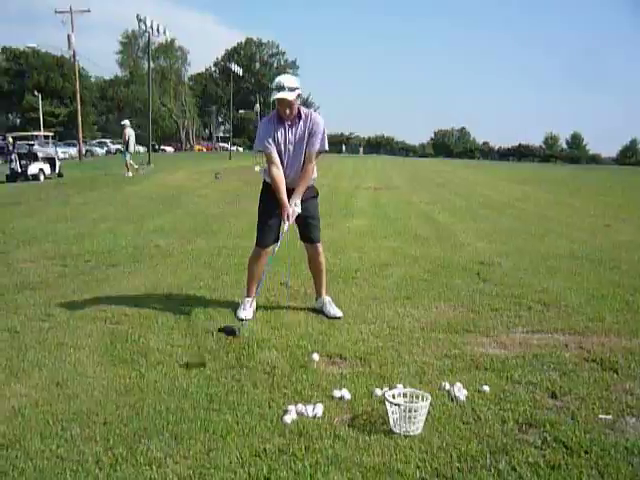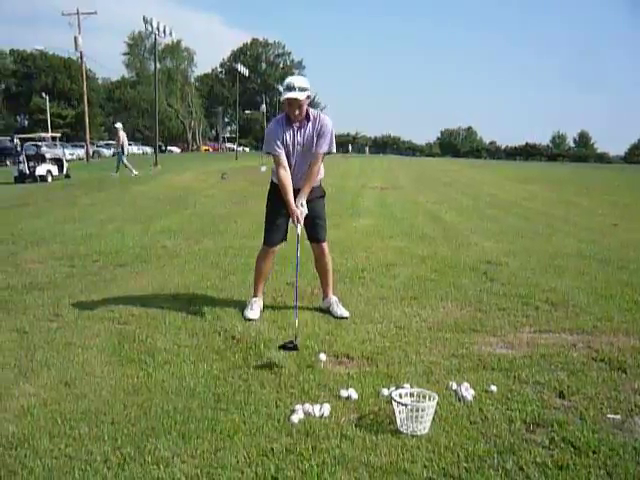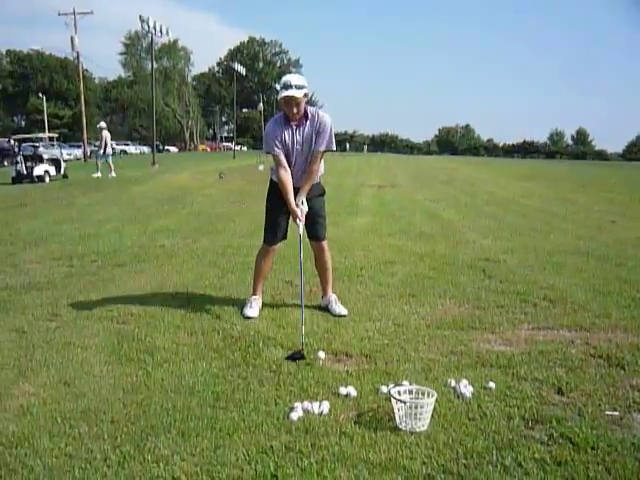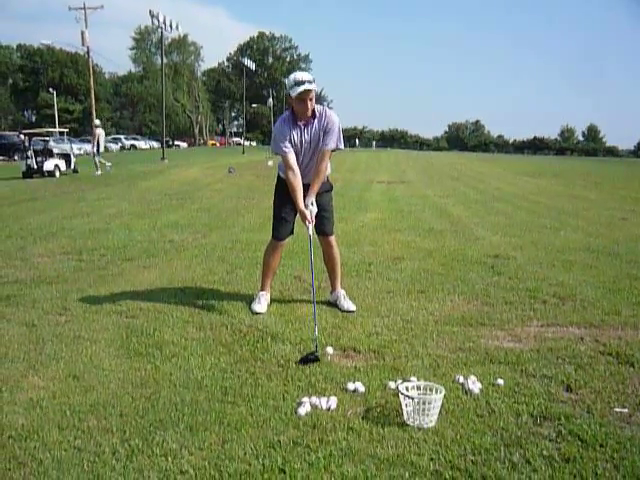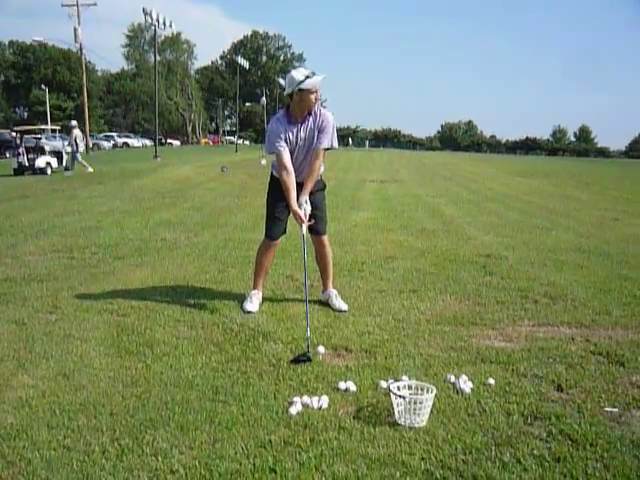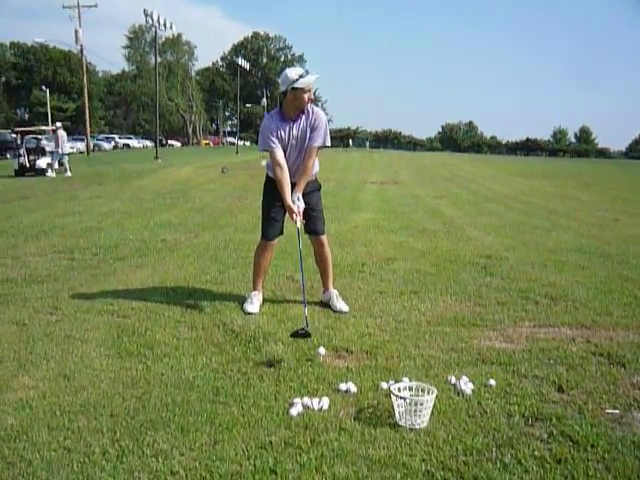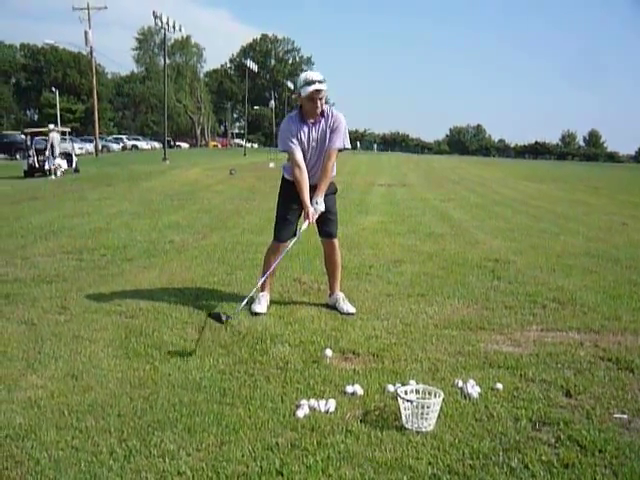
dt=0.4s
person 1, frame 1
left shoulder: (314, 121)
right shoulder: (267, 125)
left elbow: (310, 163)
right elbow: (274, 165)
left wrist: (296, 199)
right wrist: (284, 204)
left hip: (304, 189)
right hip: (274, 190)
left knee: (315, 246)
right knee: (262, 246)
left ankle: (322, 298)
right ankle: (249, 299)
person 1, frame 2
left shoulder: (322, 123)
right shoulder: (275, 127)
left elbow: (316, 164)
right elbow: (282, 168)
left wrist: (302, 199)
right wrist: (291, 206)
left hip: (312, 190)
right hip: (281, 190)
left knee: (321, 245)
right knee: (270, 245)
left ankle: (329, 298)
right ankle: (256, 298)
person 1, frame 3
left shoulder: (321, 121)
right shoulder: (274, 127)
left elbow: (315, 163)
right elbow: (282, 168)
left wrist: (302, 197)
right wrist: (291, 205)
left hip: (311, 188)
right hip: (280, 188)
left knee: (320, 243)
right knee: (270, 243)
left ankle: (328, 296)
right ankle: (255, 297)
person 1, frame 4
left shoulder: (329, 119)
right shoulder: (282, 126)
left elbow: (323, 162)
right elbow: (291, 169)
left wrist: (311, 198)
right wrist: (300, 207)
left hip: (319, 185)
right hip: (287, 185)
left knee: (328, 238)
right knee: (278, 239)
left ankle: (337, 292)
right ankle: (264, 292)
person 1, frame 5
left shoulder: (324, 118)
right shoulder: (277, 125)
left elbow: (317, 160)
right elbow: (285, 168)
left wrist: (305, 196)
right wrist: (293, 206)
left hip: (313, 183)
right hip: (281, 183)
left knee: (321, 238)
right knee: (272, 238)
left ankle: (329, 291)
right ankle: (256, 291)
person 1, frame 6
left shoulder: (317, 116)
right shoulder: (270, 122)
left elbow: (310, 159)
right elbow: (278, 164)
left wrist: (297, 194)
right wrist: (287, 202)
left hip: (308, 183)
right hip: (276, 184)
left knee: (319, 238)
right knee: (268, 239)
left ankle: (329, 292)
right ankle: (256, 292)
person 1, frame 7
left shoulder: (336, 119)
right shoulder: (289, 124)
left elbow: (330, 161)
right elbow: (298, 165)
left wrist: (319, 198)
right wrist: (306, 204)
left hip: (324, 186)
right hip: (293, 185)
left knee: (331, 240)
right knee: (281, 240)
left ankle: (335, 294)
right ankle: (264, 292)
